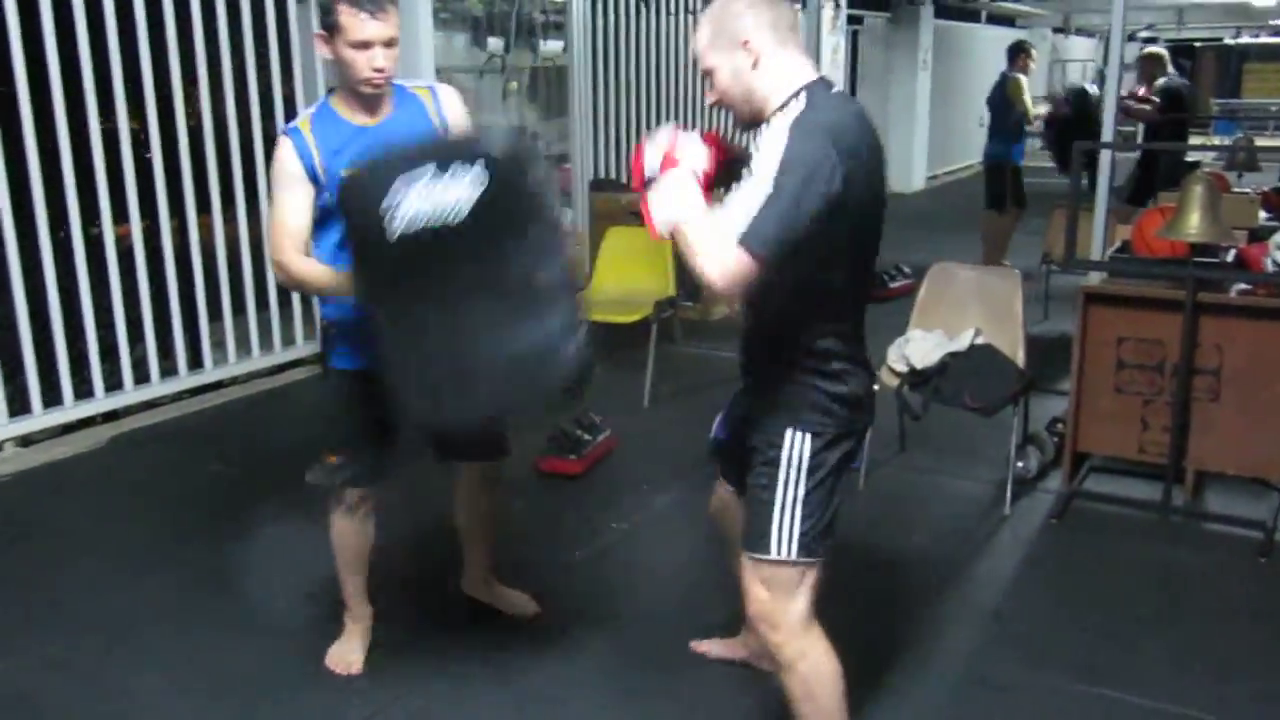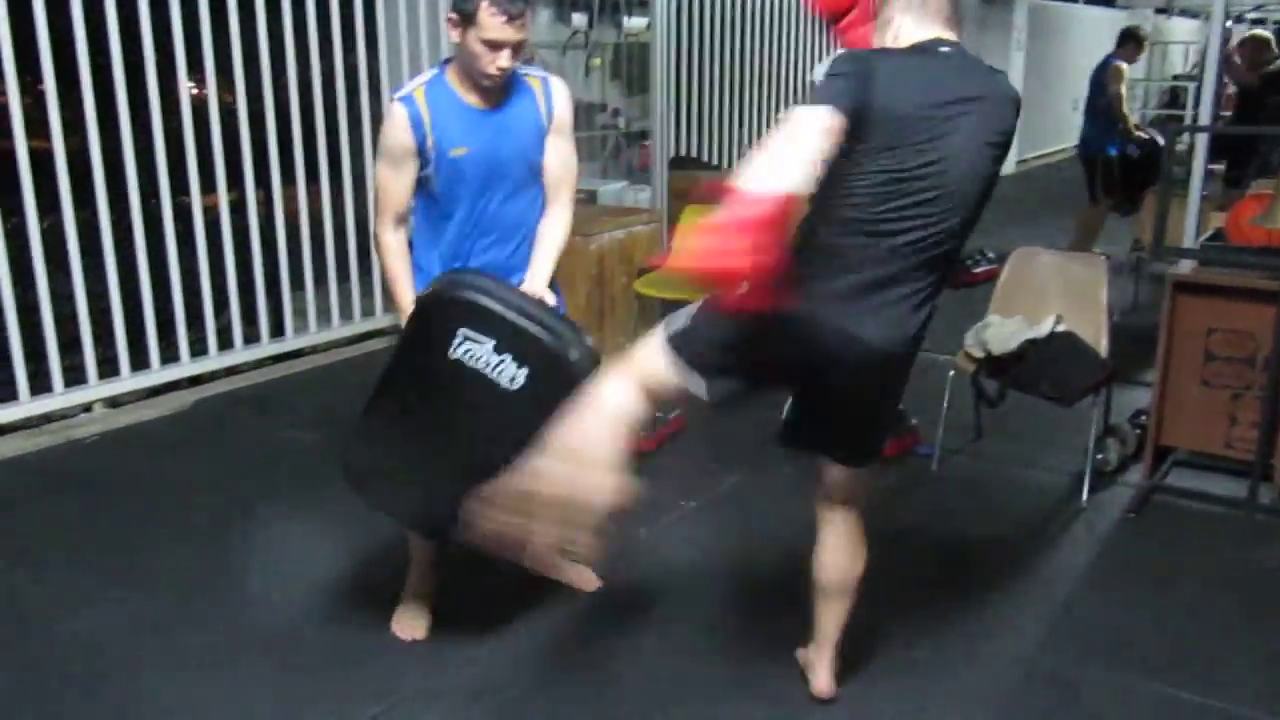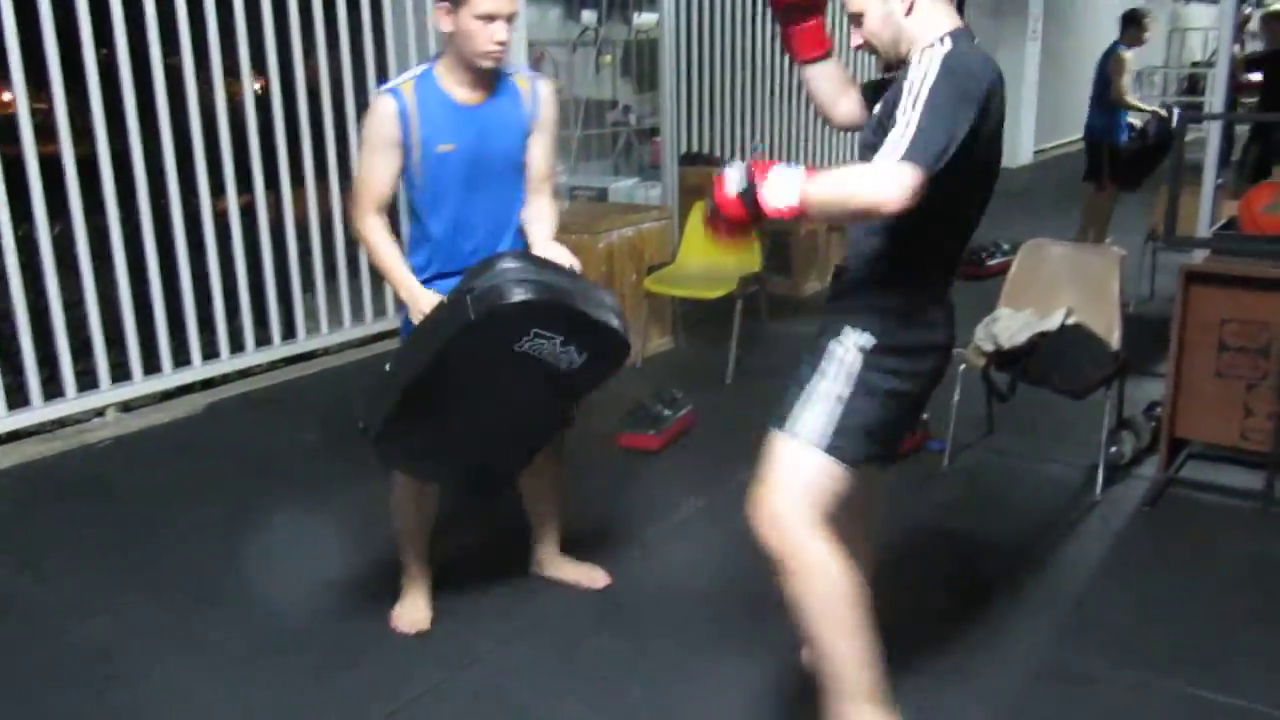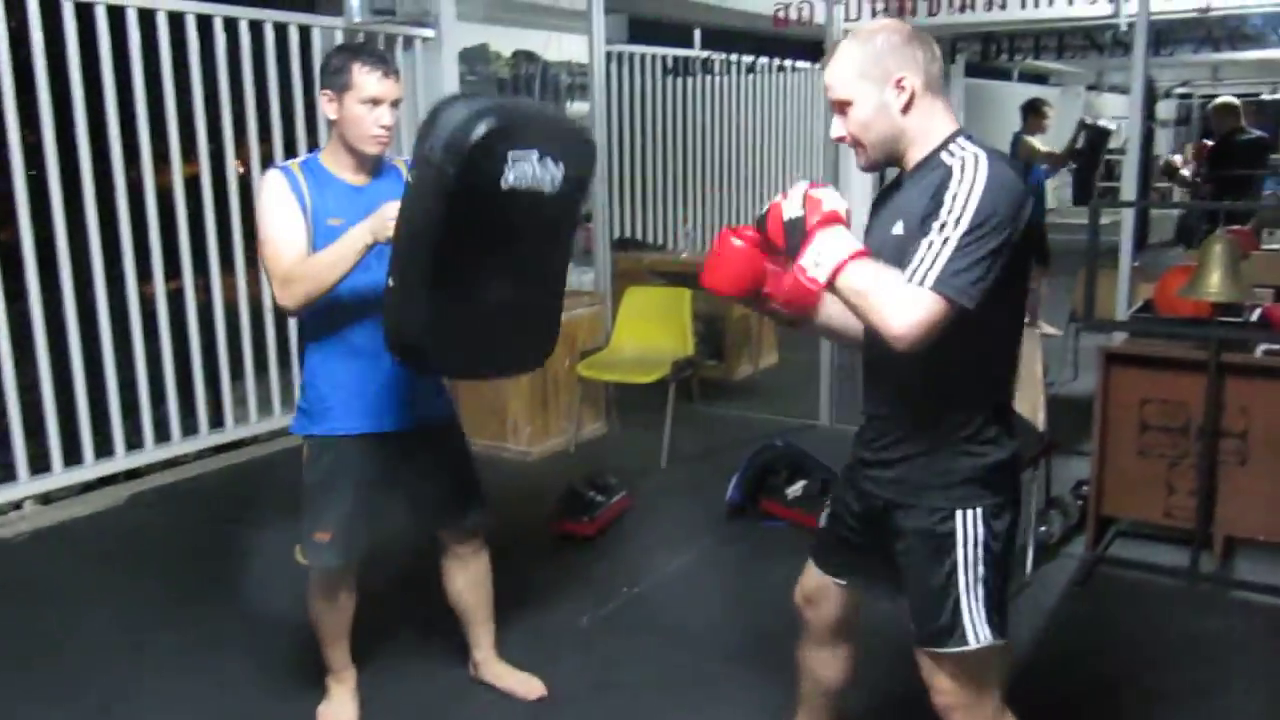
dt=0.4s
person 1, frame 1
left shoulder: (804, 135)
right shoulder: (828, 114)
left elbow: (722, 270)
left wrist: (676, 185)
right wrist: (706, 188)
left hip: (812, 401)
right hip: (781, 382)
left knee: (779, 607)
right knee: (731, 508)
right ankle: (758, 641)
person 1, frame 2
left shoulder: (867, 68)
right shoulder: (1000, 97)
left elbow: (808, 133)
left wrist: (752, 211)
left hip: (800, 305)
right hip: (888, 339)
left knee: (628, 374)
right knee: (840, 500)
right ankle: (822, 661)
person 1, frame 3
left shoulder: (945, 60)
right shoulder: (935, 66)
left elbow: (889, 188)
right elbow: (848, 111)
left wrist: (769, 188)
left hip: (880, 325)
right hip: (909, 326)
left knee: (784, 512)
right knee: (834, 499)
right ankle: (839, 654)
person 1, frame 4
left shoulder: (980, 181)
right shoulder: (902, 187)
left elbow: (906, 321)
left wrist: (823, 237)
right wrist: (776, 289)
left hip: (952, 480)
right hip: (880, 460)
right knee: (819, 602)
person 2, frame 1
left shoulder: (439, 104)
right shoulder: (301, 144)
right elbow: (287, 260)
right wrist: (355, 283)
right hip: (362, 345)
left knee: (481, 459)
right knee: (354, 488)
left ankle: (476, 575)
right ankle: (357, 615)
person 2, frame 2
left shoulder: (549, 95)
right shoulder: (411, 111)
left elbow: (560, 199)
right elbow: (392, 226)
left wrist: (536, 279)
right wrist: (413, 321)
left hip: (529, 303)
right ankle: (419, 581)
person 2, frame 3
left shoulder: (534, 96)
right shoulder: (398, 105)
left elbow: (537, 193)
right elbow: (367, 215)
left wrist: (545, 246)
right wrist: (415, 296)
right hip: (440, 305)
left knee: (544, 434)
left ankle: (546, 551)
right ankle: (415, 578)
person 2, frame 4
left shoulder: (413, 180)
right shoulder: (287, 185)
right elbow: (290, 290)
right wrist: (371, 230)
left hip: (422, 398)
right hip: (339, 410)
left knee: (466, 532)
right knee: (332, 559)
left ankle: (485, 657)
person 3, frame 1
left shoulder: (1001, 82)
right shoulder: (1017, 80)
right elbow: (1028, 116)
right wrist: (1047, 110)
left hip: (996, 155)
right hip: (1005, 157)
left knee: (996, 210)
right knee: (1013, 210)
left ankle: (989, 259)
right ankle: (992, 261)
person 3, frame 2
left shoulder: (1106, 65)
right shoulder: (1119, 67)
right elbow: (1119, 108)
left wrist: (1130, 127)
right wrist: (1133, 133)
left hip: (1094, 142)
right hip: (1101, 146)
left knee: (1097, 201)
right knee: (1104, 201)
left ankle: (1079, 248)
right ankle: (1079, 251)
person 3, frame 3
left shoulder: (1115, 51)
right shoulder: (1122, 55)
right elbow: (1119, 97)
left wrist: (1127, 120)
right wrist: (1150, 109)
left hip: (1099, 130)
right hip: (1107, 133)
left knee: (1098, 187)
right knee: (1110, 189)
left ankle: (1085, 238)
right ankle: (1098, 244)
person 3, frame 4
left shoulder: (1026, 140)
right shoulder: (1025, 142)
left elbow: (1047, 169)
right elbow: (1058, 161)
right wrist: (1077, 133)
right hip: (1028, 214)
left knee: (1032, 266)
right knee: (1038, 267)
right ankle: (1034, 322)
